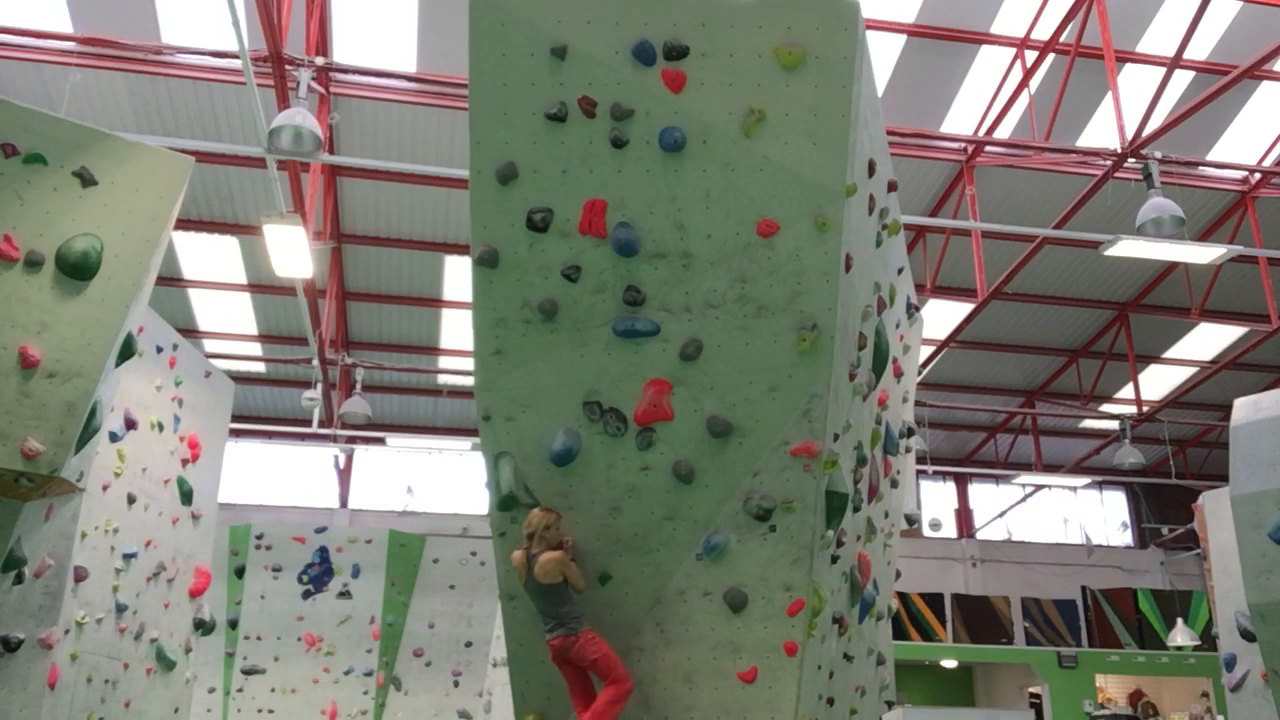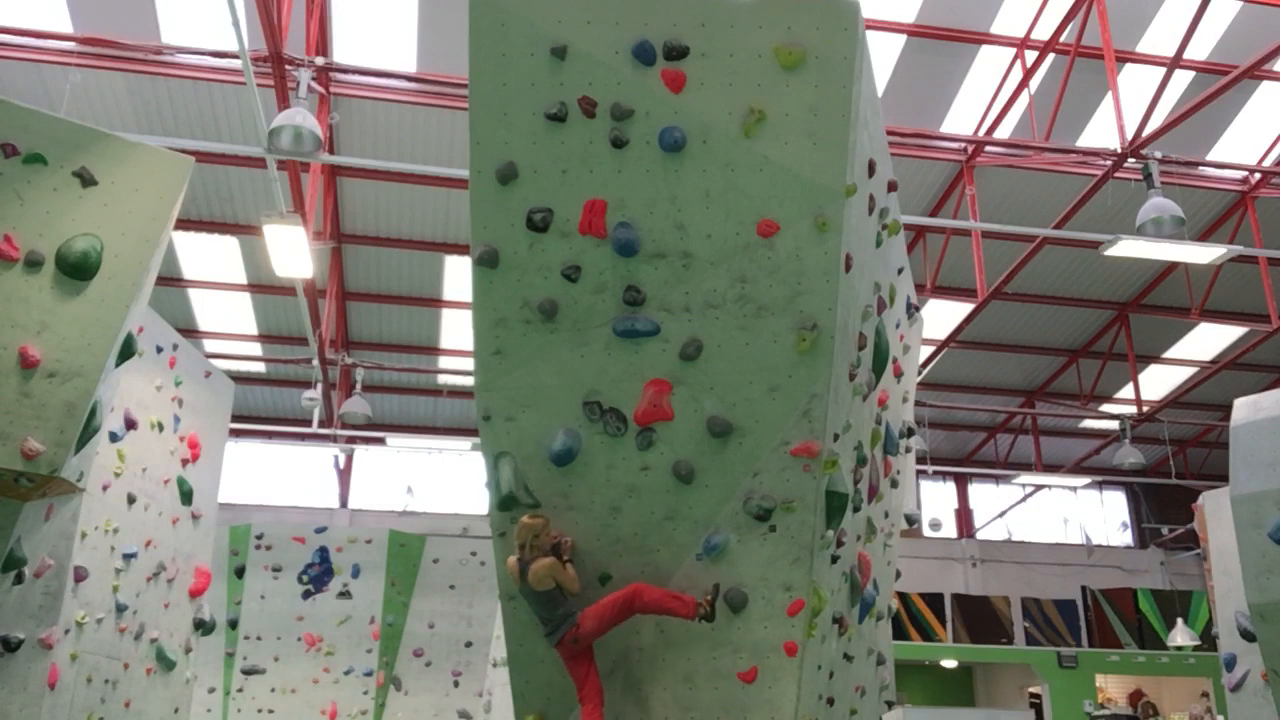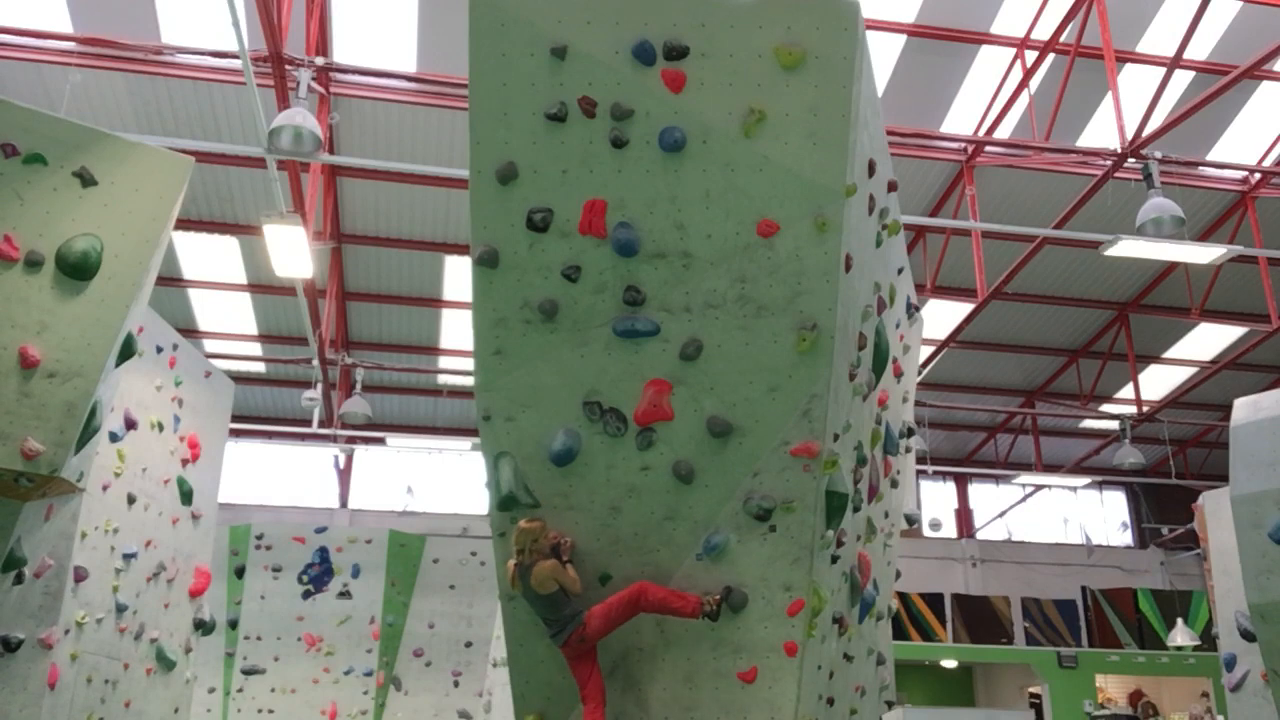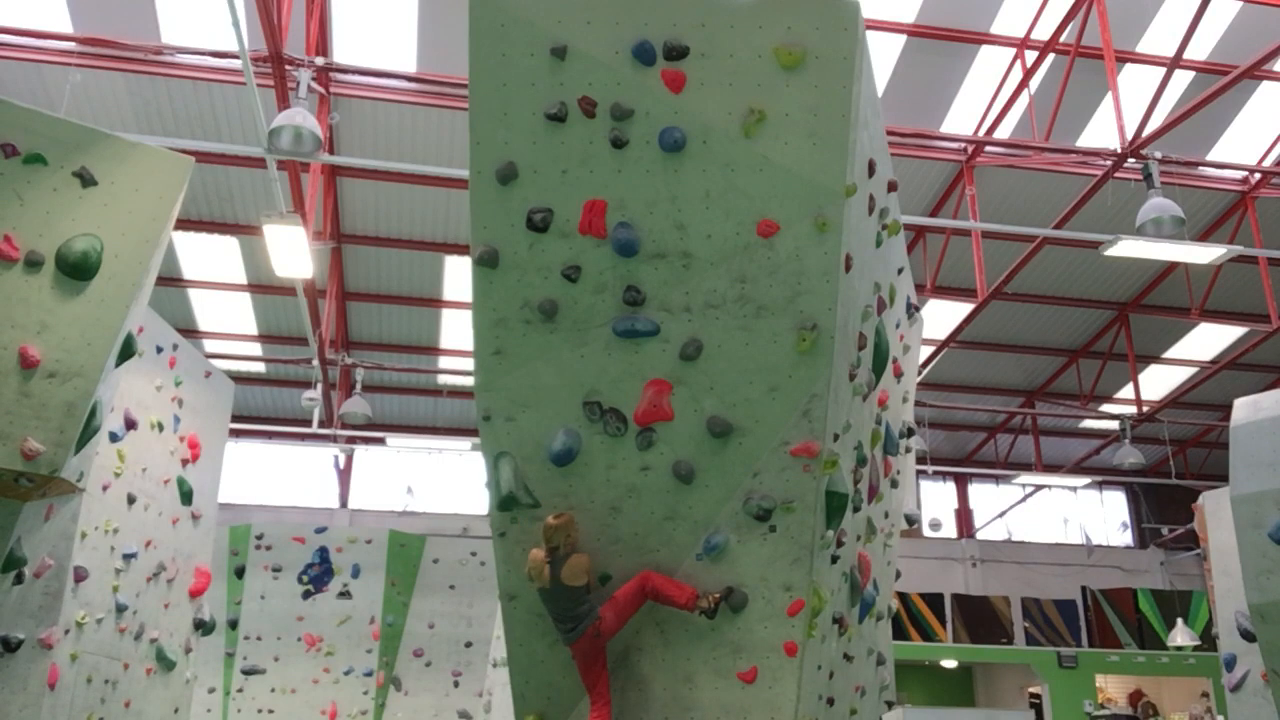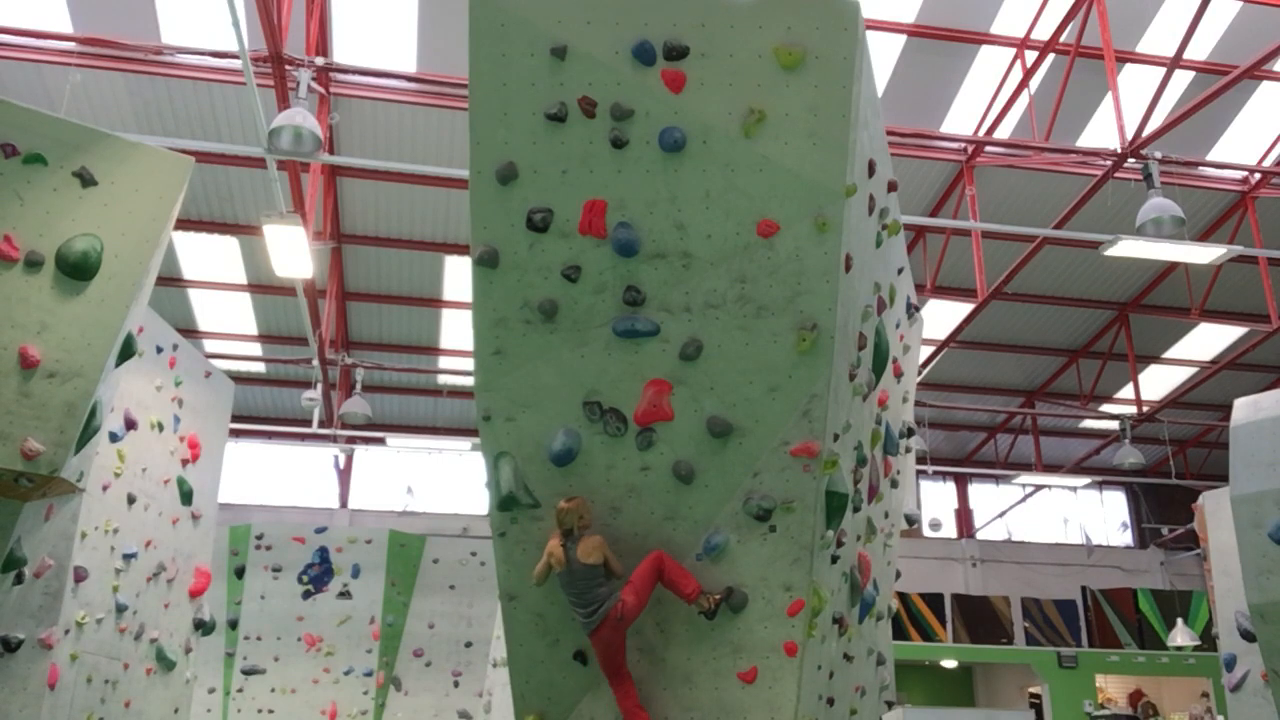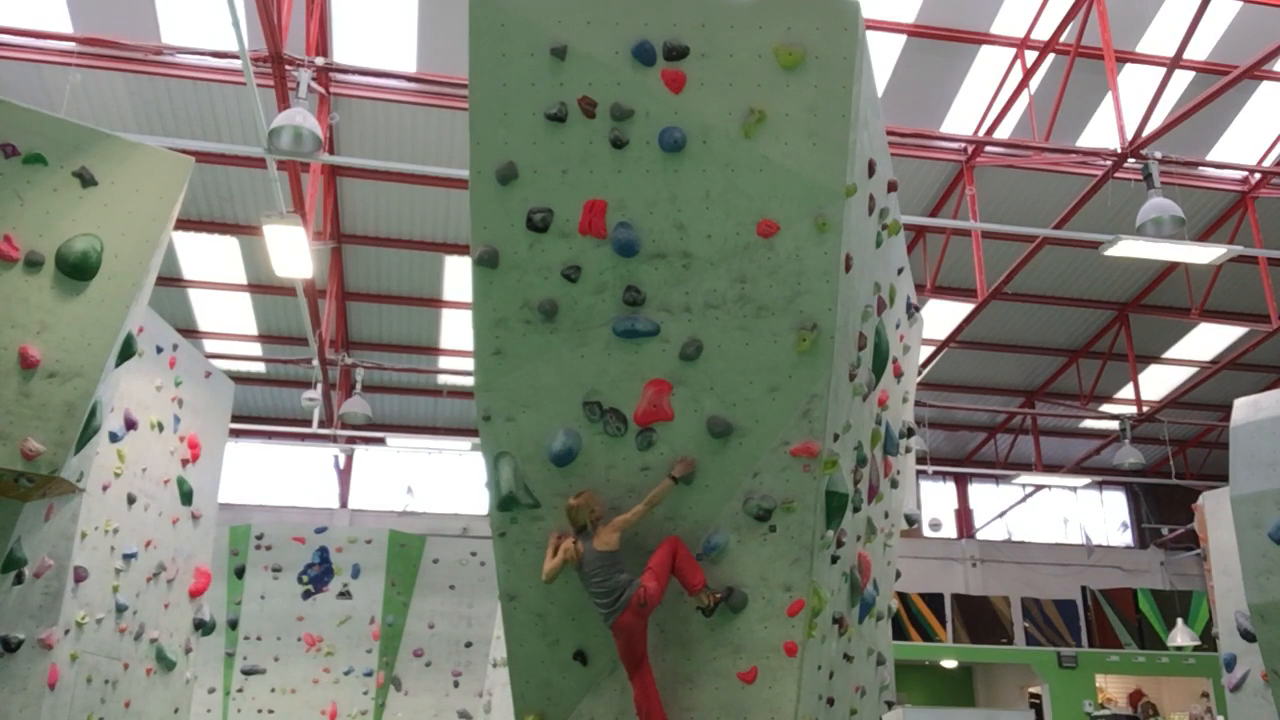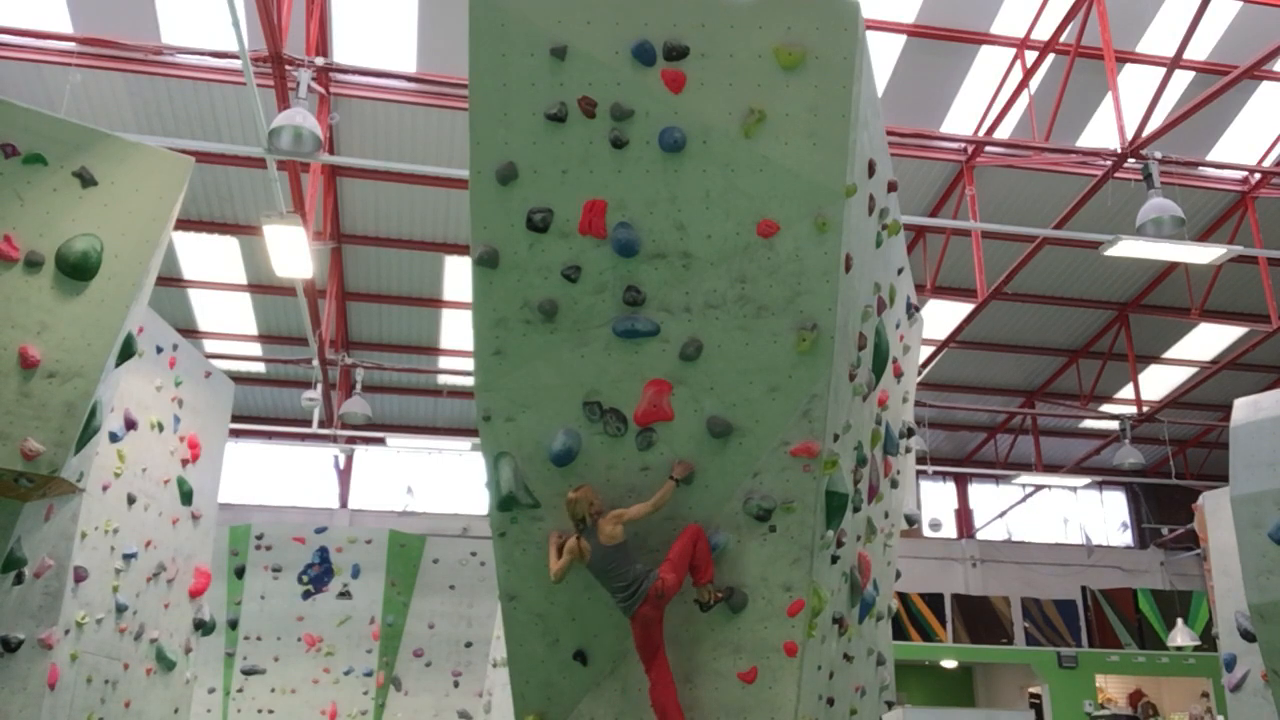
dt=0.5s
person 1, frame 1
left shoulder: (516, 559)
right shoulder: (555, 557)
right elbow: (579, 586)
right wrist: (569, 557)
left hip: (555, 641)
right hip: (576, 635)
left knee: (584, 703)
right knee: (620, 685)
person 1, frame 2
left shoulder: (513, 564)
right shoulder: (548, 564)
right elbow: (574, 588)
left wrist: (550, 549)
right wrist: (566, 557)
left hip: (562, 641)
right hip: (577, 629)
left knee: (590, 699)
right knee: (637, 594)
right ankle: (699, 609)
person 1, frame 3
left shoulder: (512, 568)
right shoulder: (548, 567)
right elbow: (576, 588)
left wrist: (551, 549)
right wrist: (566, 558)
left hip: (567, 642)
right hip: (583, 628)
left knee: (592, 700)
right knee: (640, 592)
right ankle: (704, 606)
person 1, frame 4
left shoulder: (535, 558)
right shoulder: (580, 561)
left elbow: (531, 578)
left hip: (578, 642)
right hip: (599, 625)
left knee: (599, 700)
right knee: (645, 581)
right ankle: (701, 603)
person 1, frame 5
left shoulder: (554, 548)
right shoulder: (595, 543)
left elbow: (537, 580)
right elbow: (619, 573)
left hip: (597, 631)
right hip: (619, 611)
left knee: (621, 684)
right knee: (658, 558)
right ankle: (702, 601)
person 1, frame 6
left shoulder: (569, 547)
right shoulder: (610, 529)
left elbow: (546, 576)
right elbow: (648, 503)
left wrist: (551, 547)
right wrist: (675, 475)
left hip: (619, 622)
right hip: (640, 597)
left knee: (639, 676)
right knee: (672, 544)
right ankle: (703, 596)
person 1, frame 7
left shoulder: (573, 544)
right shoulder: (612, 520)
left elbow: (556, 576)
right elbow: (653, 505)
left wrist: (553, 547)
right wrist: (676, 478)
left hip: (638, 611)
right hip: (658, 586)
left knee: (656, 670)
right knee: (694, 532)
right ankle: (704, 591)
